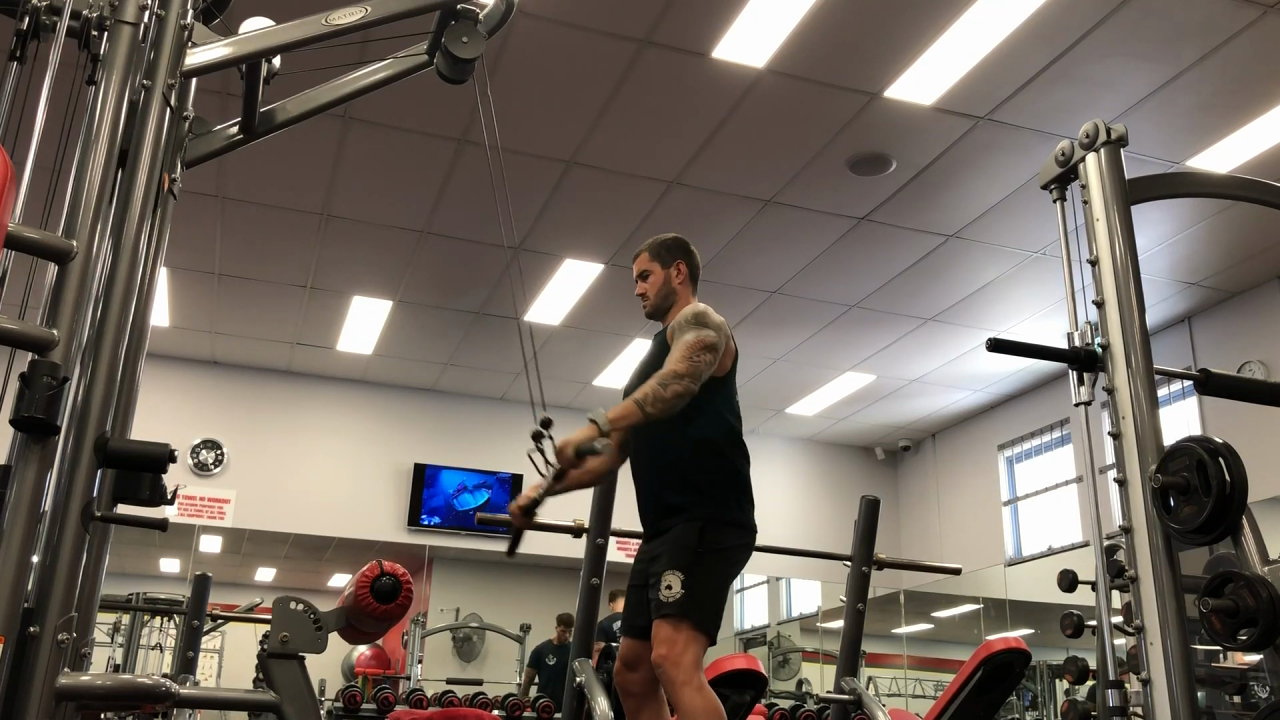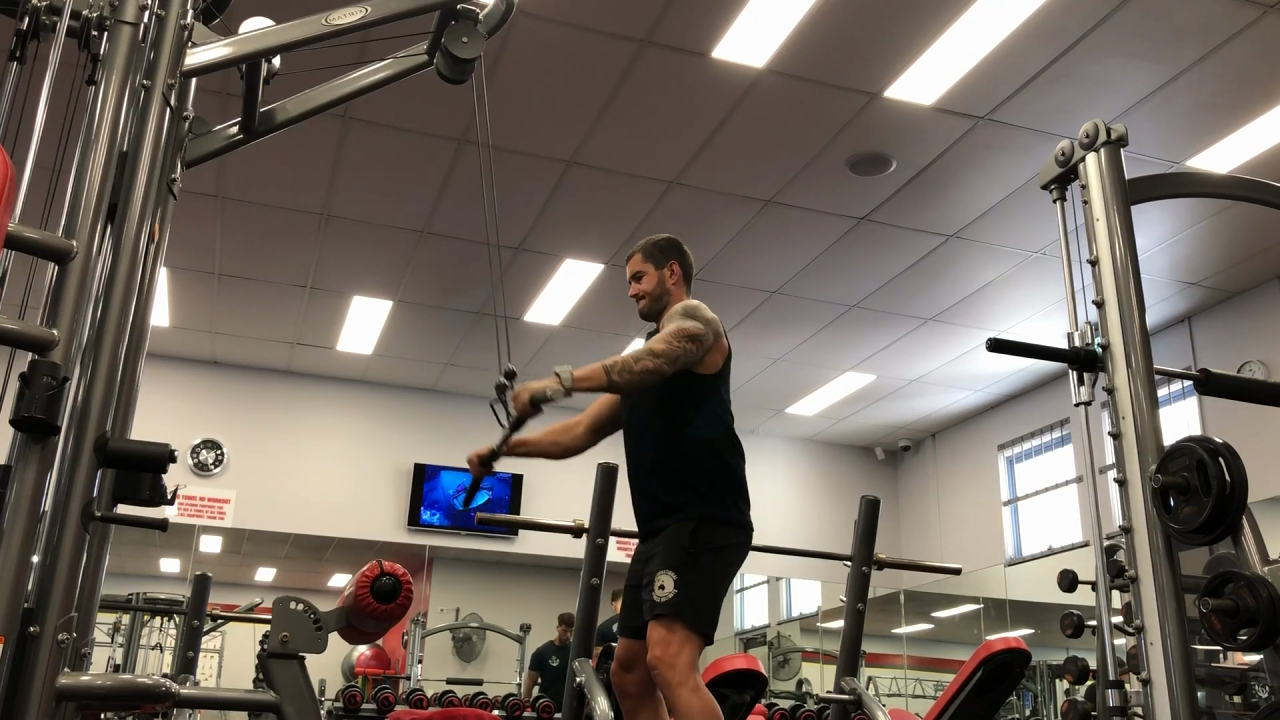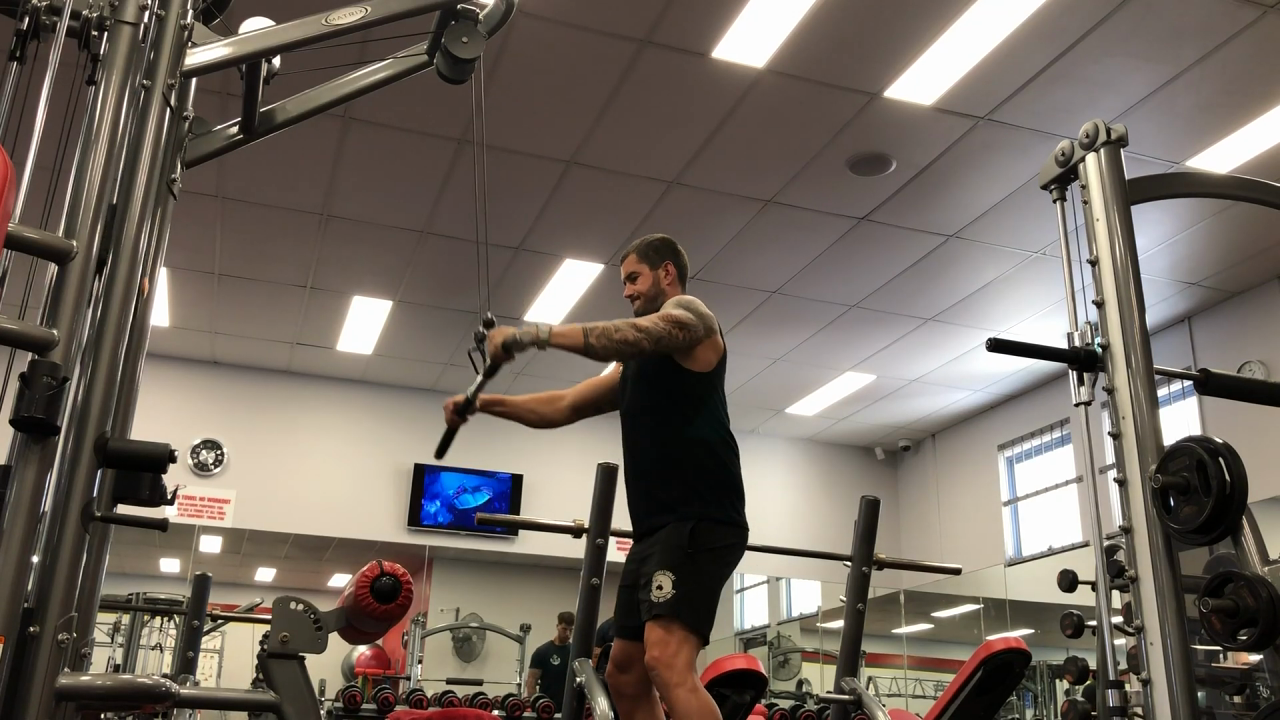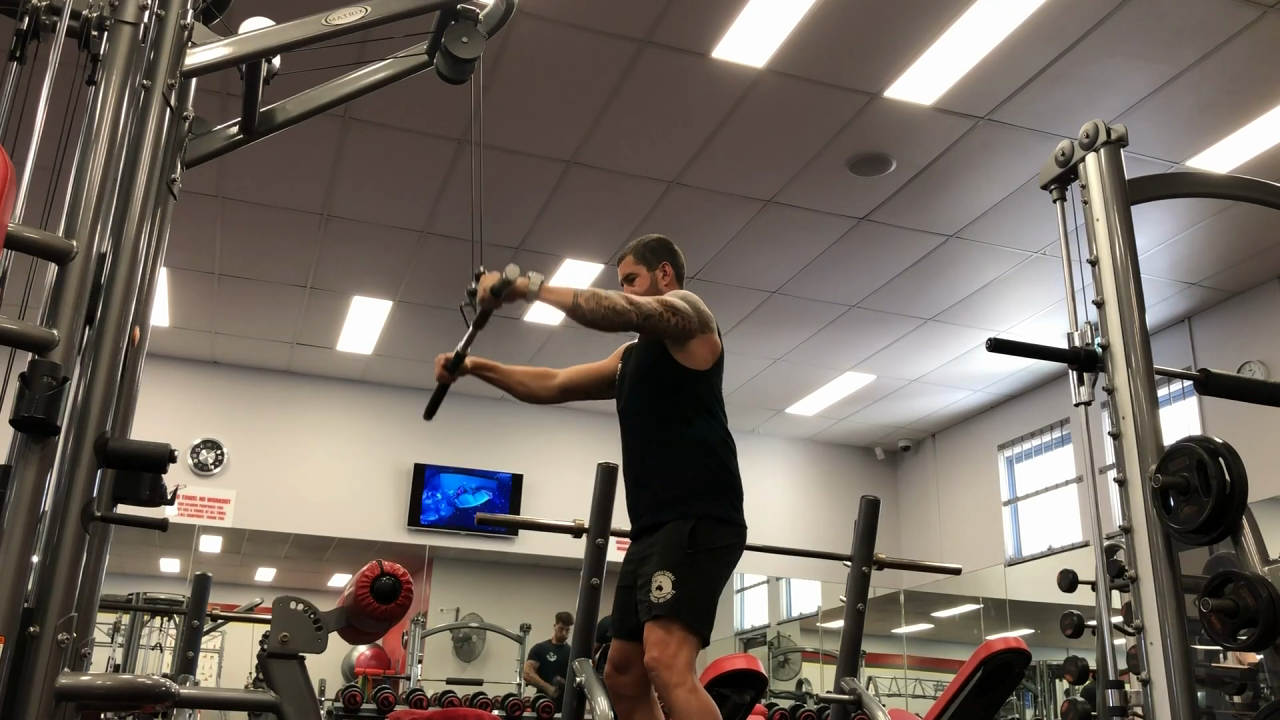
dt=0.2s
person 1, frame 1
left shoulder: (698, 322)
right shoulder: (659, 352)
left elbow: (680, 382)
right elbow: (610, 455)
left wrist: (593, 427)
right wrist: (545, 489)
left hip: (706, 521)
right hip: (665, 529)
left knee: (674, 661)
right knee: (633, 671)
person 1, frame 2
left shoulder: (693, 319)
right shoulder: (646, 354)
left elbow: (650, 364)
right elbow: (583, 431)
left wrist: (556, 383)
right wrist: (506, 448)
left hip: (703, 521)
right hip: (662, 528)
left knee: (669, 662)
right knee: (630, 672)
person 1, frame 3
left shoulder: (688, 315)
right shoulder: (635, 364)
left elbow: (627, 335)
right elbow: (565, 407)
left wrist: (533, 334)
right wrist: (483, 404)
left hip: (700, 521)
right hip: (657, 529)
left knee: (667, 661)
right knee: (625, 673)
person 1, frame 4
left shoulder: (686, 312)
right shoulder: (632, 358)
left elbow: (619, 312)
right elbow: (555, 385)
left wrist: (527, 285)
right wrist: (474, 367)
left hip: (698, 521)
right hip: (654, 529)
left knee: (666, 662)
right knee: (624, 675)
